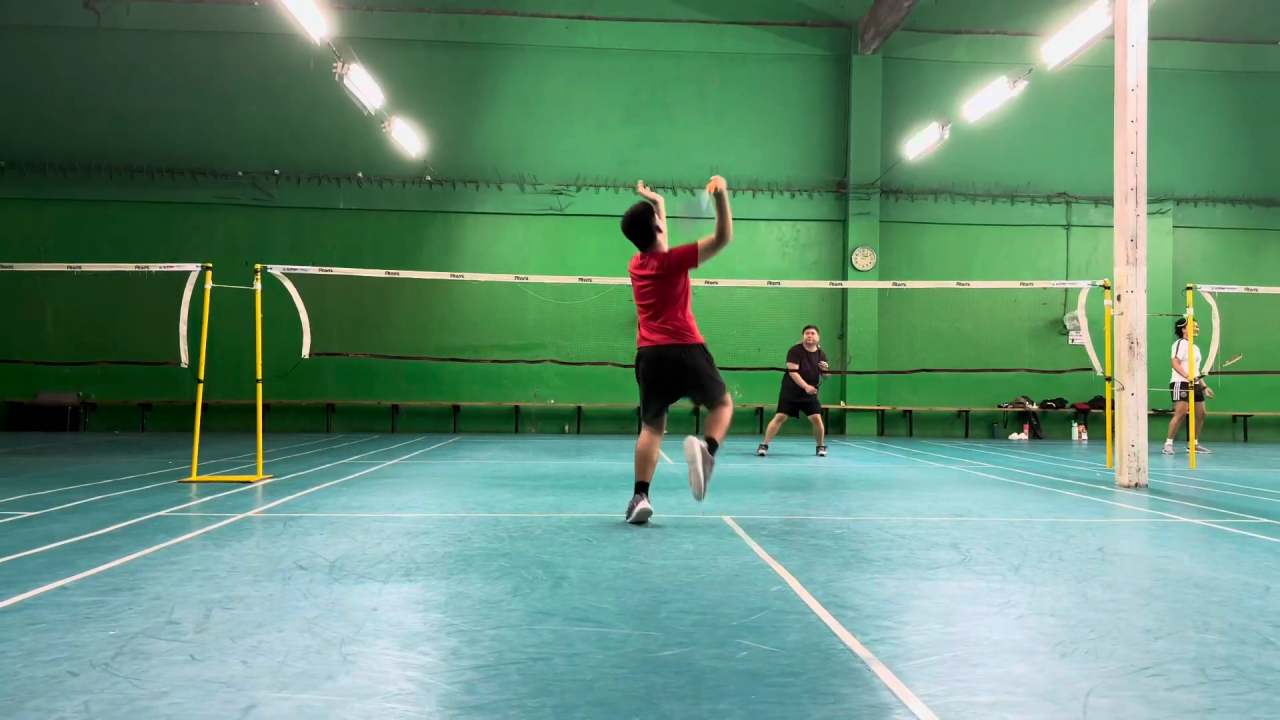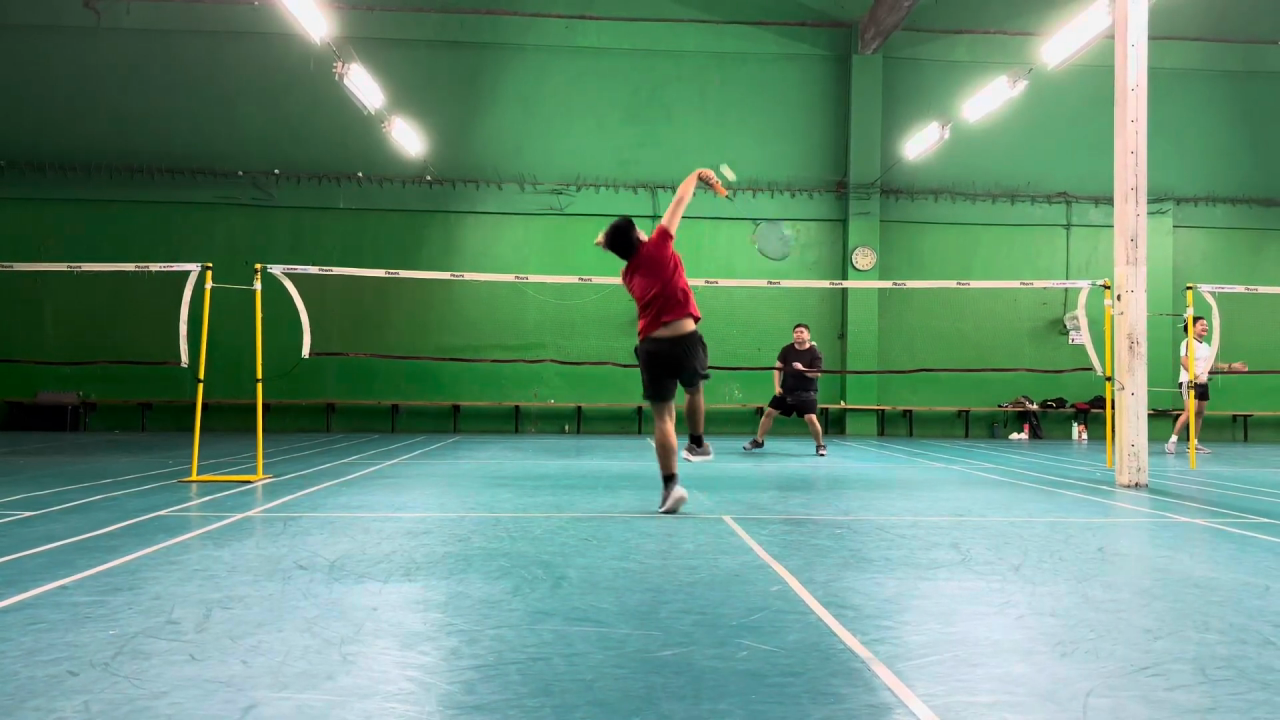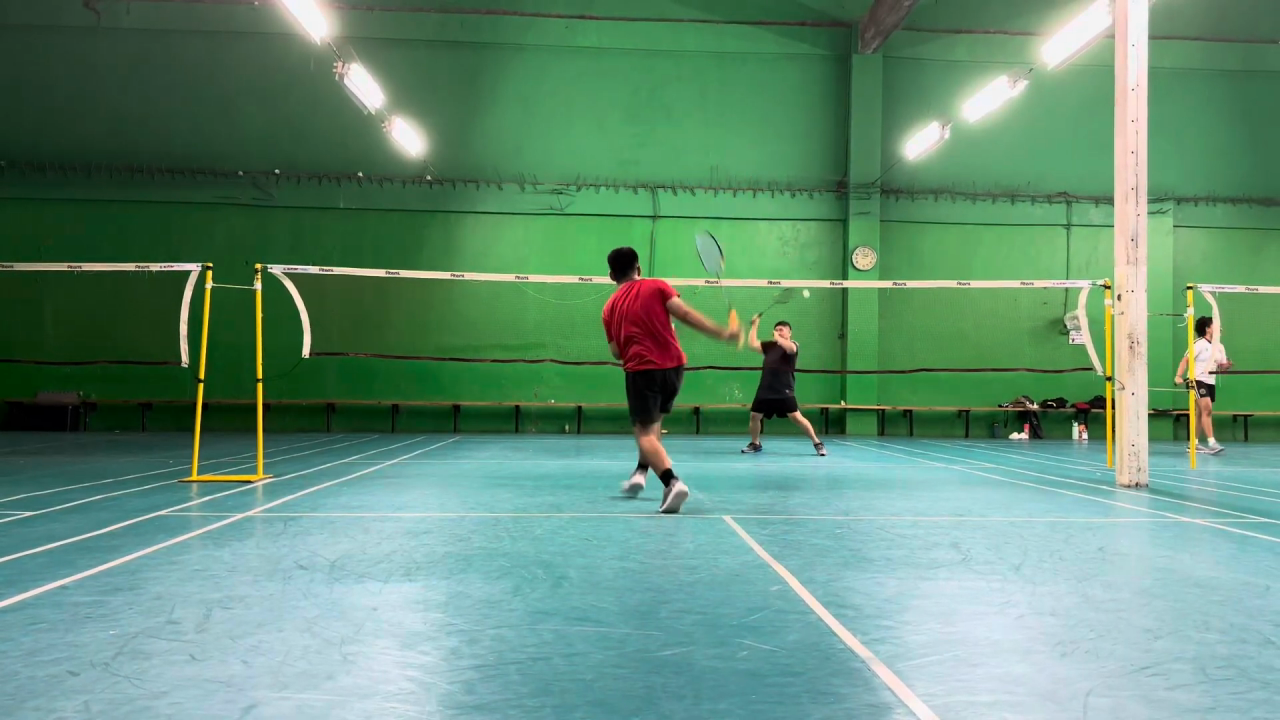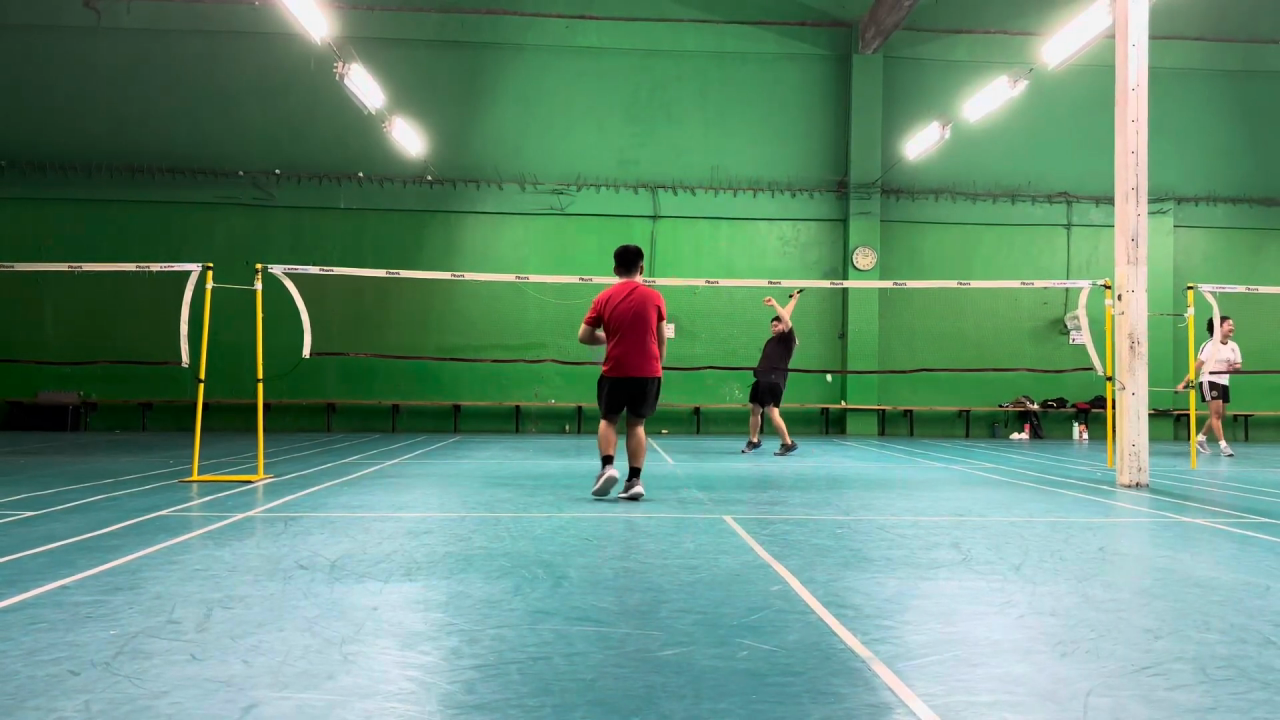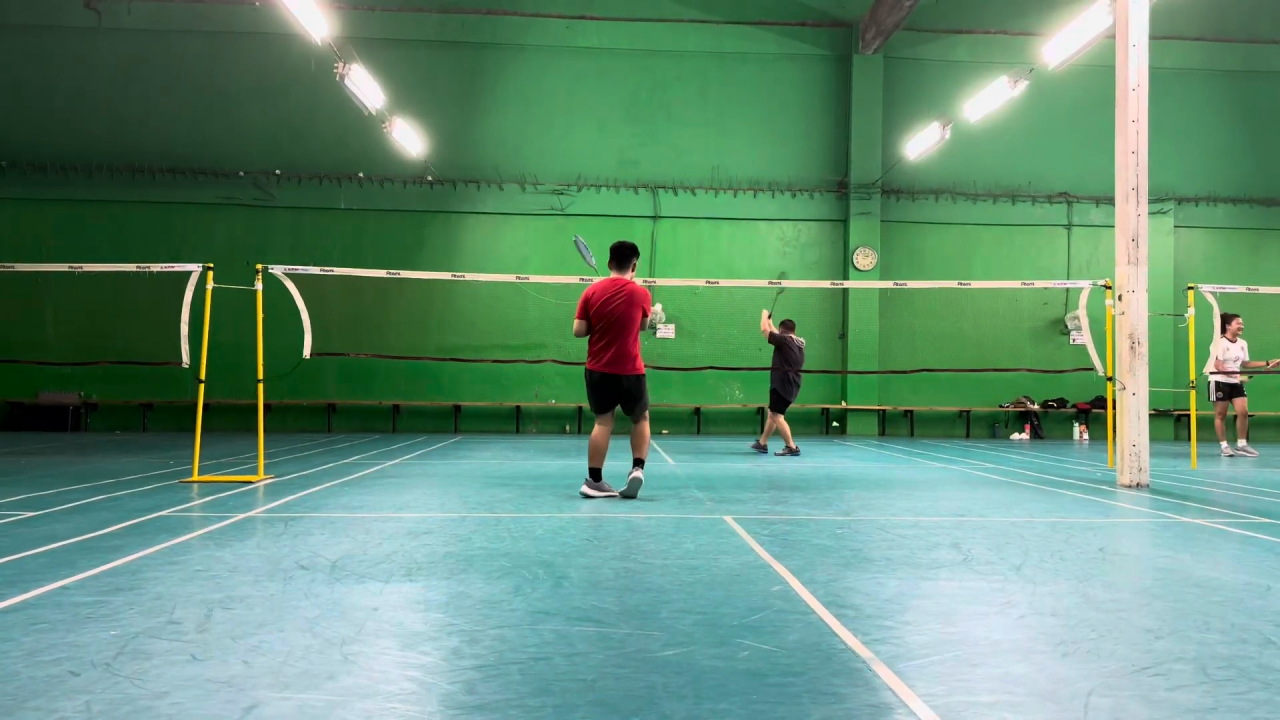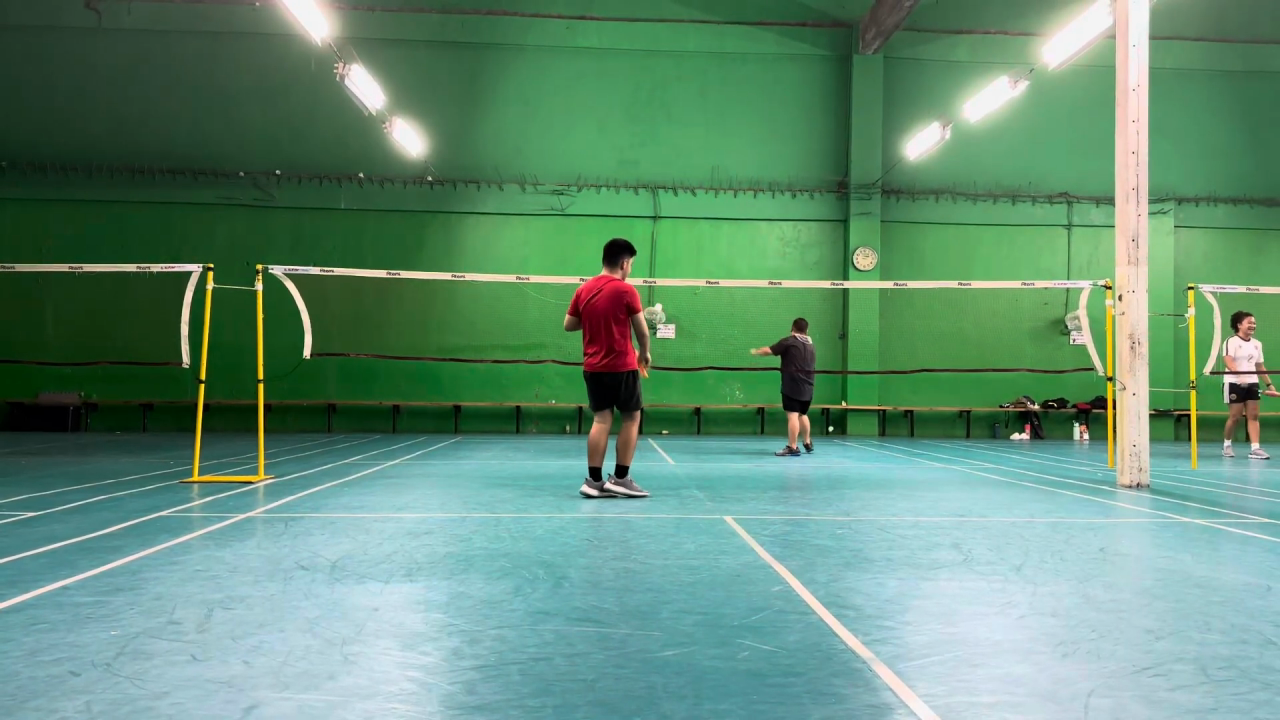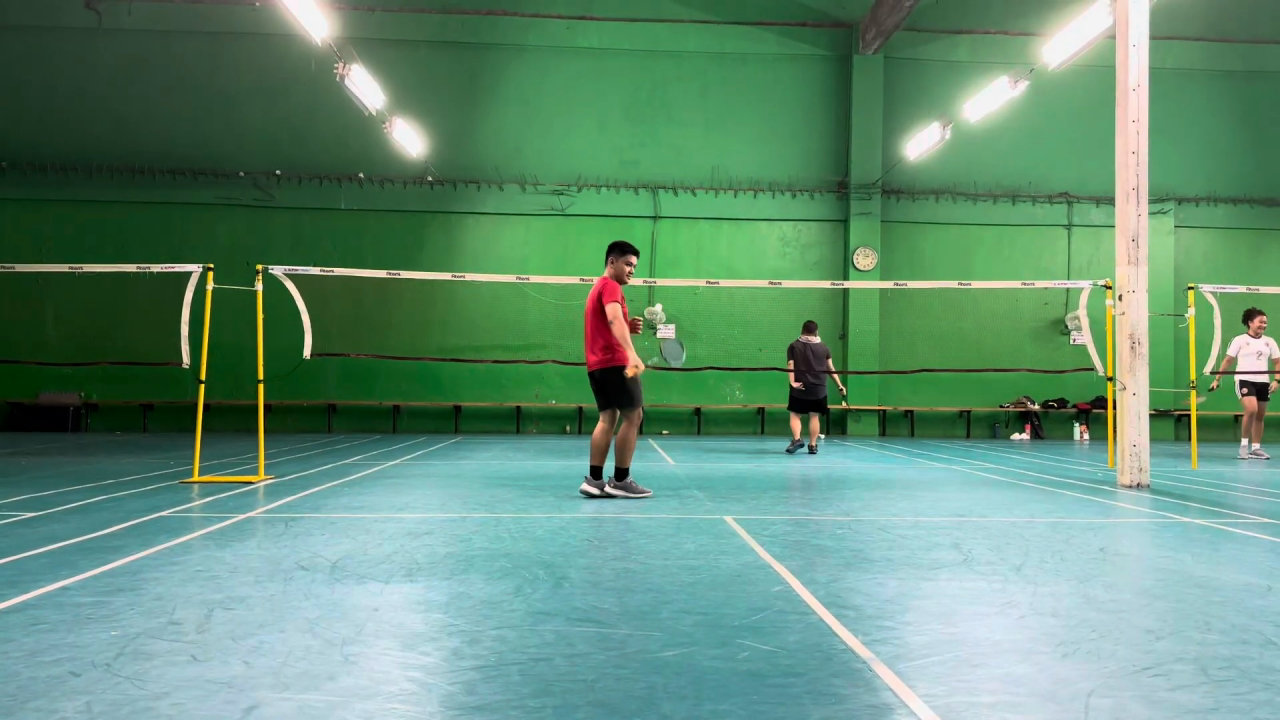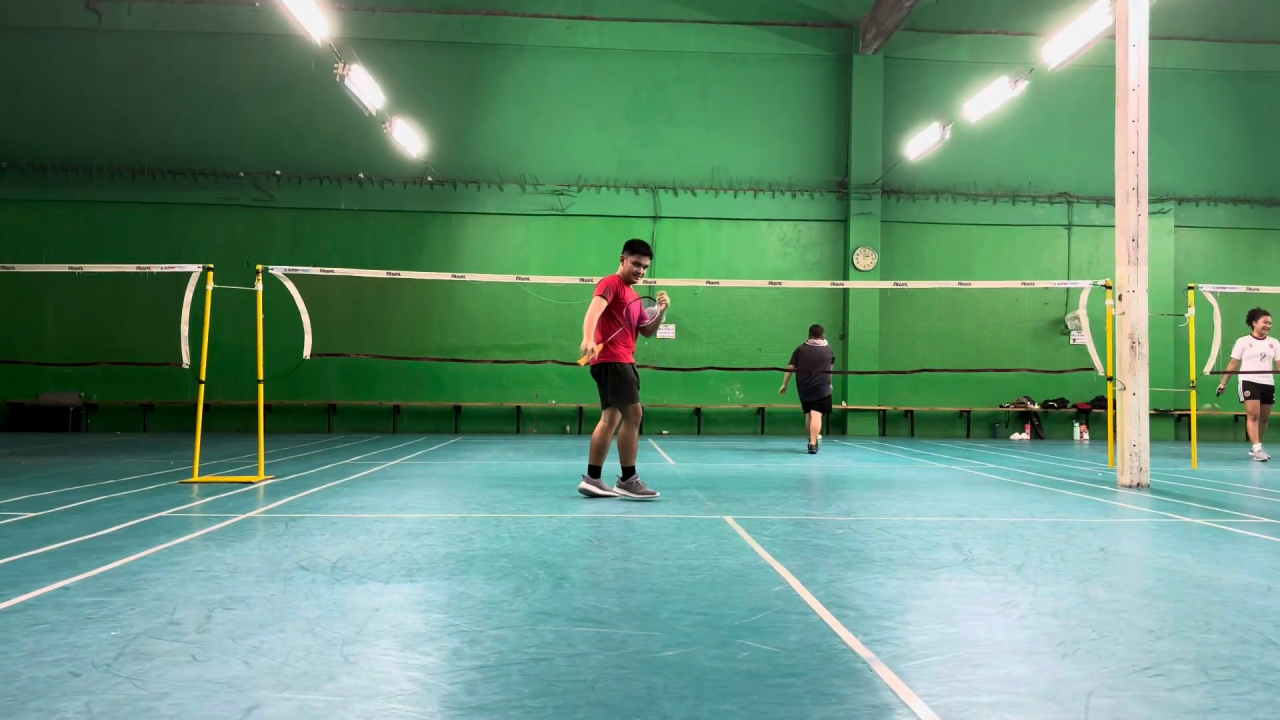
dt=0.3s
person 1, frame 1
left shoulder: (637, 263)
right shoulder: (672, 261)
left elbow: (654, 237)
right elbow: (721, 240)
left wrist: (655, 203)
right wrist: (721, 196)
left hip: (649, 353)
right hip: (684, 348)
left knee: (651, 427)
right knee: (721, 404)
left ankle: (641, 497)
right ankle: (707, 447)
person 1, frame 2
left shoulder: (628, 274)
right shoulder: (655, 248)
right elbow: (678, 205)
left wrist: (612, 241)
right wrist: (695, 177)
left hip: (651, 347)
right hip: (685, 340)
left knee: (663, 416)
right knee: (694, 388)
left ankle: (671, 486)
right ankle: (697, 443)
person 1, frame 3
left shoulder: (610, 306)
right shoulder: (656, 287)
left elbow: (616, 351)
right elbow: (686, 314)
right wrist: (721, 332)
left hip: (641, 371)
right hip: (672, 367)
left knee: (645, 434)
right knee: (651, 422)
left ankle: (672, 483)
right ankle: (641, 473)
person 1, frame 4
left shoulder: (604, 298)
right shoulder: (654, 297)
left elbow: (584, 336)
right elbow: (661, 340)
right wrist: (657, 370)
left hip: (616, 372)
right hip: (649, 373)
left knee: (609, 421)
right knee: (636, 425)
left ankle: (607, 468)
right ankle: (634, 482)
person 1, frame 5
left shoulder: (592, 292)
right shoulder: (641, 294)
left elbow: (579, 331)
left hip: (597, 370)
right hip: (630, 371)
left knee: (603, 423)
right knee: (640, 420)
left ankle: (594, 482)
right ankle: (637, 470)
person 1, frame 6
left shoulder: (583, 290)
right shoulder: (626, 291)
left elbow: (569, 325)
right elbow: (642, 333)
right wrist: (645, 353)
left hip: (594, 368)
right hip: (622, 367)
left knee: (601, 421)
right knee: (631, 419)
left ankle: (594, 481)
right ankle: (620, 479)
person 1, frame 7
left shoulder: (599, 288)
right shoulder: (610, 286)
right elbow: (616, 322)
left wrist: (631, 327)
right wrist: (632, 354)
left hip: (598, 365)
right hip: (615, 364)
left knee: (607, 419)
right knee: (633, 417)
left ankle: (594, 479)
right ankle: (620, 481)
person 1, frame 8
left shoulder: (632, 294)
right shoulder: (611, 283)
left elbow: (646, 331)
right elbow: (592, 314)
left wrist: (660, 311)
right wrist: (588, 339)
left hip: (618, 362)
right hip: (613, 360)
left knee: (610, 419)
right knee: (633, 414)
left ankle: (592, 479)
right ankle: (628, 479)
